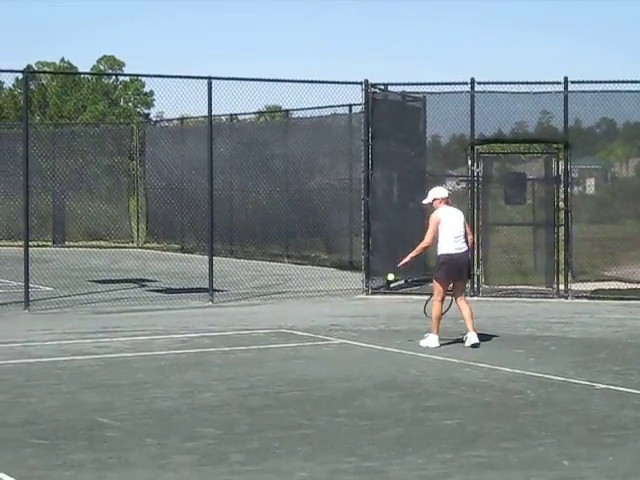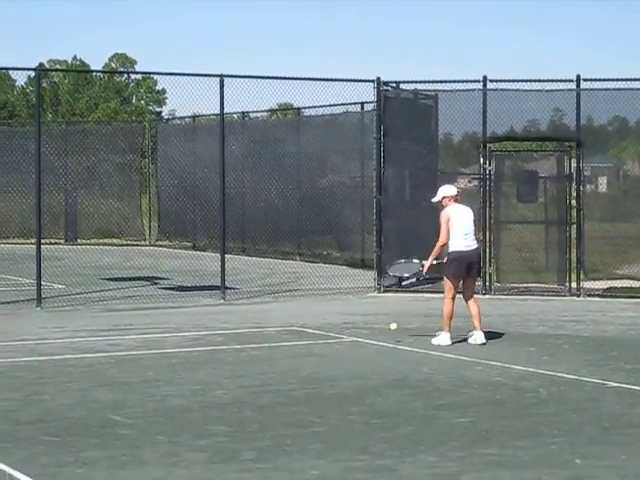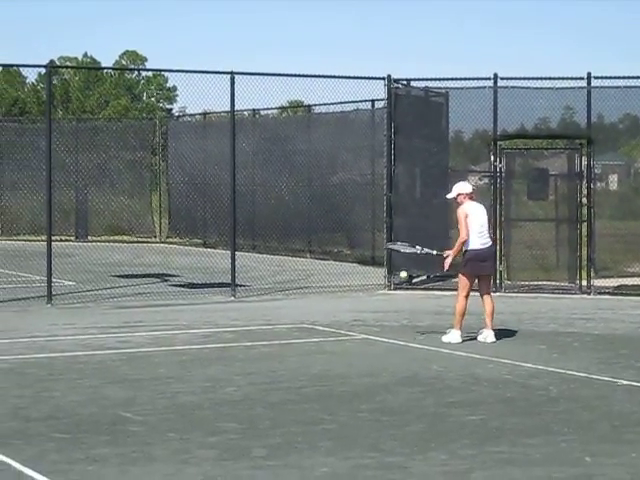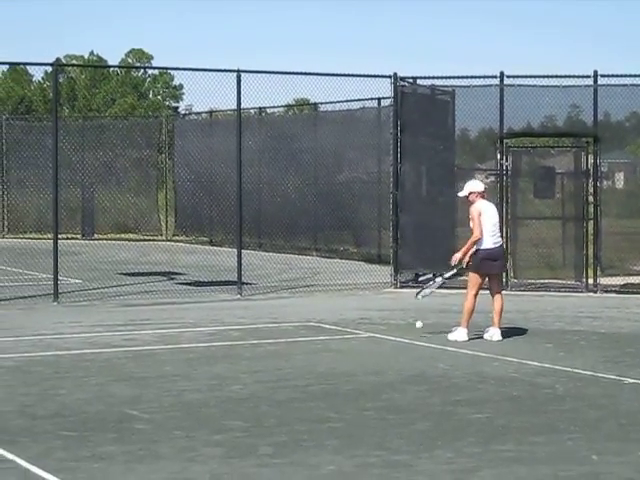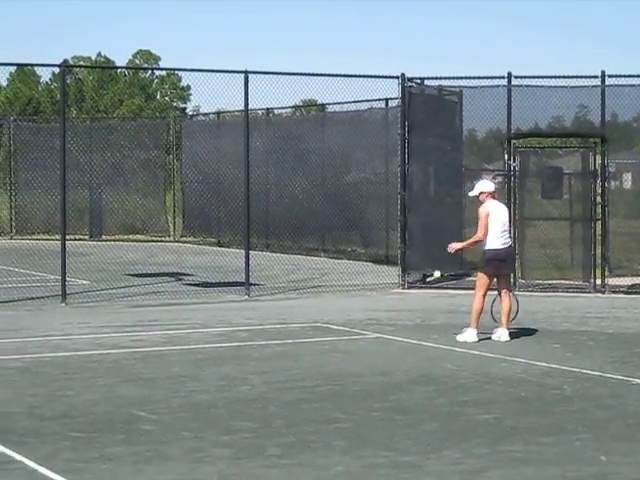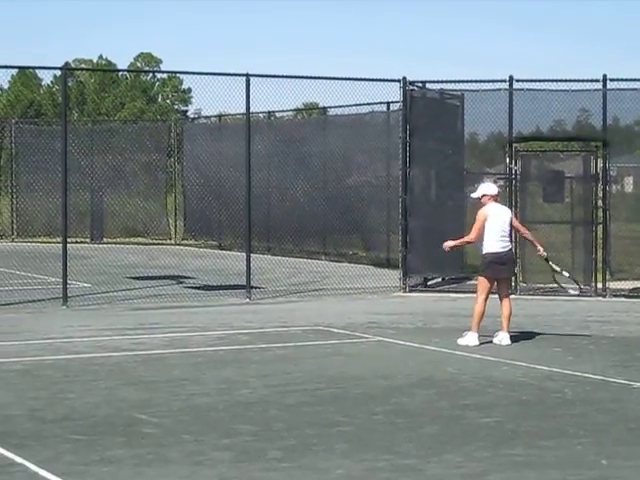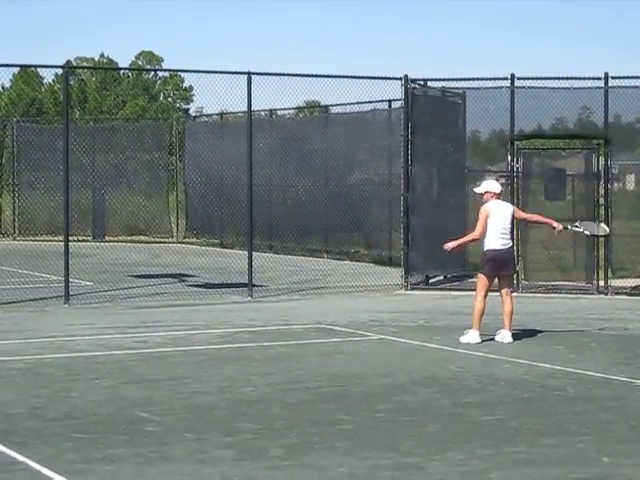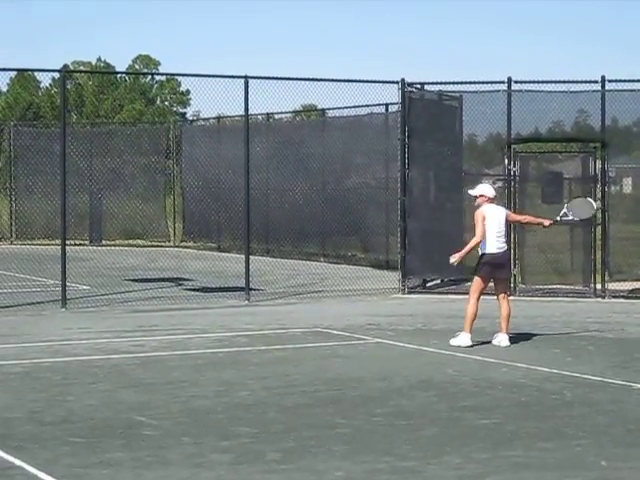
dt=0.2s
person 1, frame 1
left shoulder: (436, 215)
right shoulder: (459, 213)
left elbow: (427, 242)
right elbow: (469, 237)
left wrist: (409, 257)
left hip: (448, 258)
right hip: (464, 256)
left knee: (438, 299)
right knee: (461, 298)
left ankle: (433, 337)
right ankle: (471, 334)
person 1, frame 2
left shoulder: (446, 212)
right shoulder: (468, 210)
left elbow: (443, 240)
left wrist: (430, 259)
left hip: (458, 256)
right hip: (473, 253)
left knee: (449, 297)
right knee: (469, 296)
left ankle: (445, 334)
right ankle: (478, 332)
person 1, frame 3
left shoulder: (462, 209)
right shoulder: (481, 207)
left elbow: (464, 237)
left wrist: (452, 255)
right wrist: (454, 252)
left hip: (474, 254)
right hip: (488, 251)
left knee: (462, 295)
right knee: (486, 293)
left ankle: (456, 332)
right ankle: (488, 331)
person 1, frame 4
left shoulder: (475, 207)
right shoulder: (491, 206)
left elbow: (477, 235)
left wrist: (462, 252)
right wrist: (471, 254)
left hip: (485, 253)
right hip: (498, 250)
left knee: (471, 293)
right knee: (496, 292)
left ankle: (462, 330)
right ankle: (495, 330)
person 1, frame 5
left shoulder: (484, 208)
right shoulder: (503, 207)
left elbow: (480, 236)
left wrist: (461, 245)
left hip: (493, 253)
right hip: (508, 250)
left knee: (480, 293)
right knee: (504, 292)
left ankle: (472, 331)
right ankle: (503, 330)
person 1, frame 6
left shoulder: (484, 211)
right shoulder: (506, 211)
left elbow: (472, 238)
right elbow: (523, 230)
left wrist: (453, 243)
right wrist: (537, 245)
left hip: (491, 257)
right hip: (507, 254)
left knee: (481, 297)
right knee: (505, 296)
left ankle: (473, 335)
right ankle: (504, 334)
person 1, frame 7
left shoulder: (486, 208)
right shoulder: (509, 207)
left elbow: (477, 235)
right elbow: (530, 217)
left wrist: (456, 243)
right wrist: (553, 223)
left hip: (492, 254)
right hip: (507, 252)
left knee: (480, 294)
right knee: (506, 294)
left ankle: (474, 332)
right ankle: (506, 332)
person 1, frame 8
left shoulder: (481, 212)
right shoulder: (502, 211)
left elbow: (479, 237)
right elbow: (522, 218)
left wrist: (461, 254)
right wrist: (543, 221)
left hip: (488, 258)
right hip: (503, 256)
left knee: (473, 297)
right knee: (503, 297)
left ankle: (465, 335)
right ankle: (503, 336)
